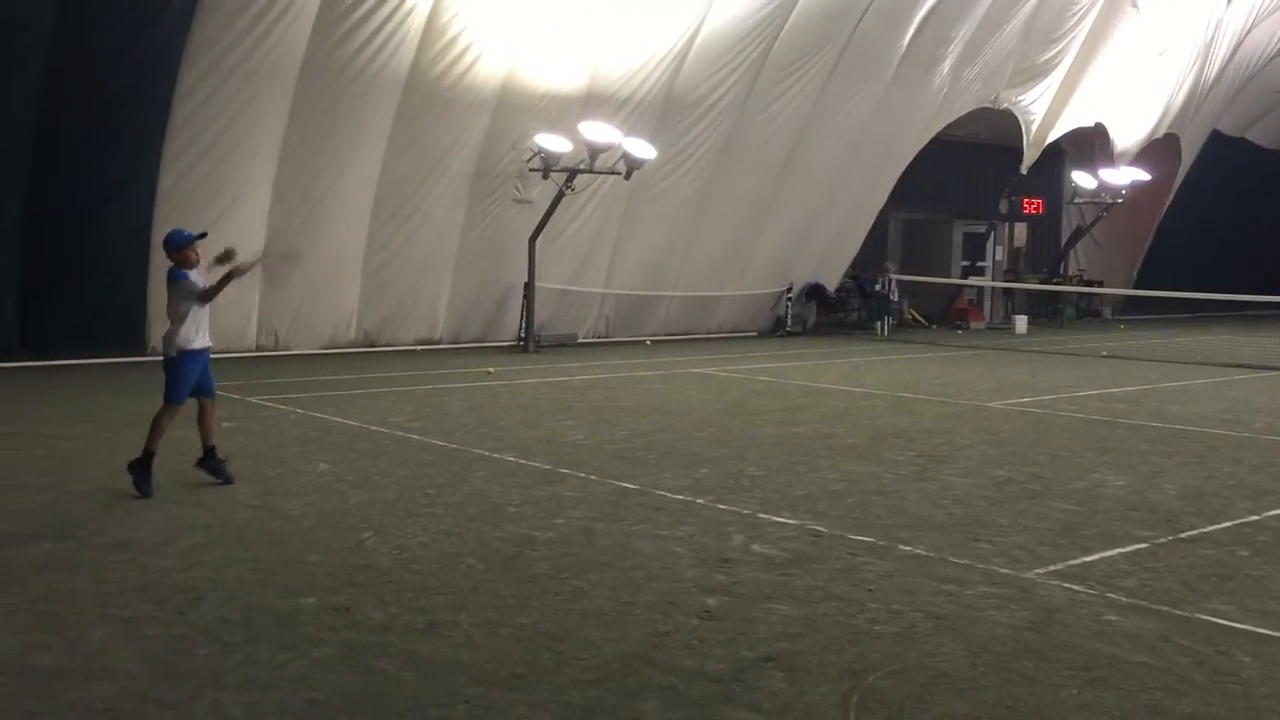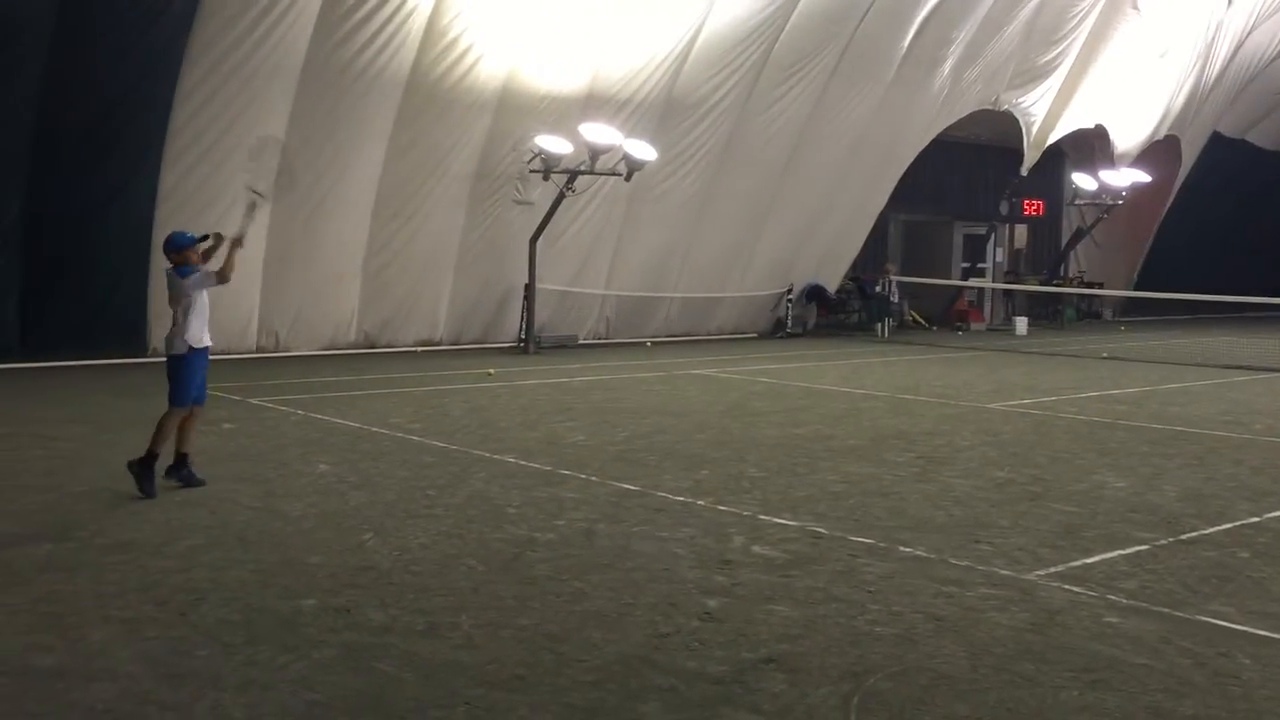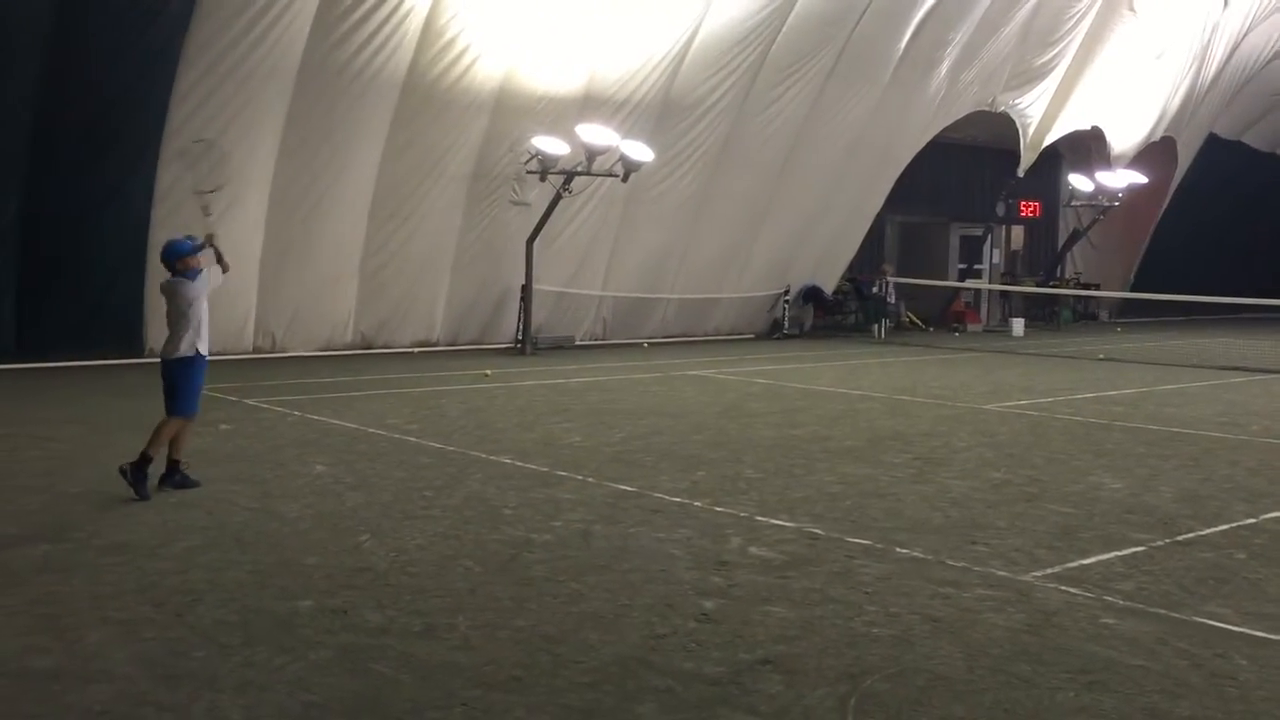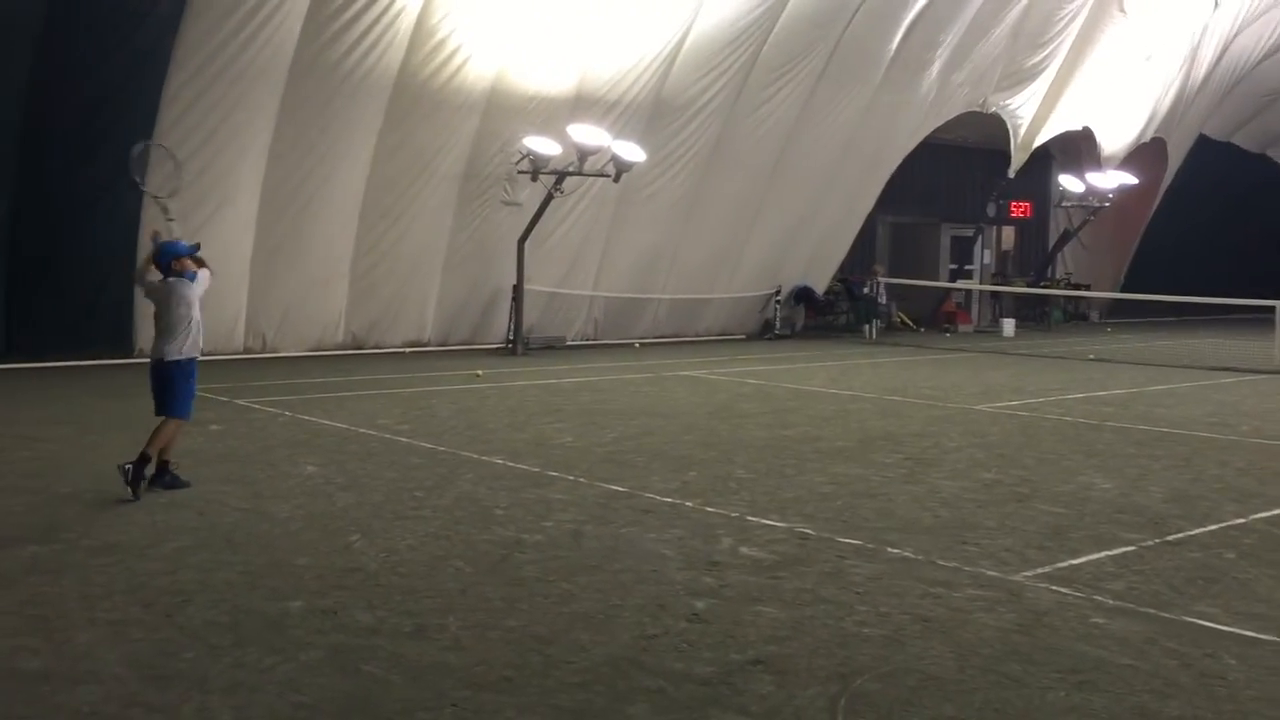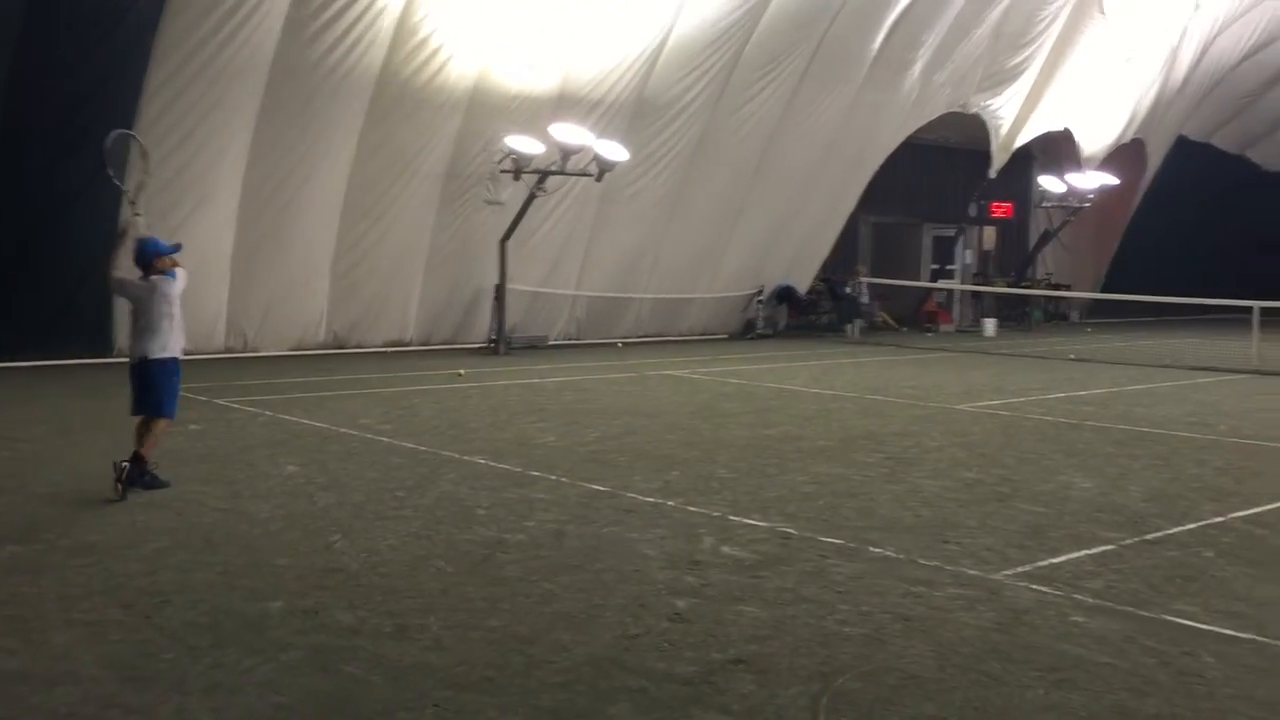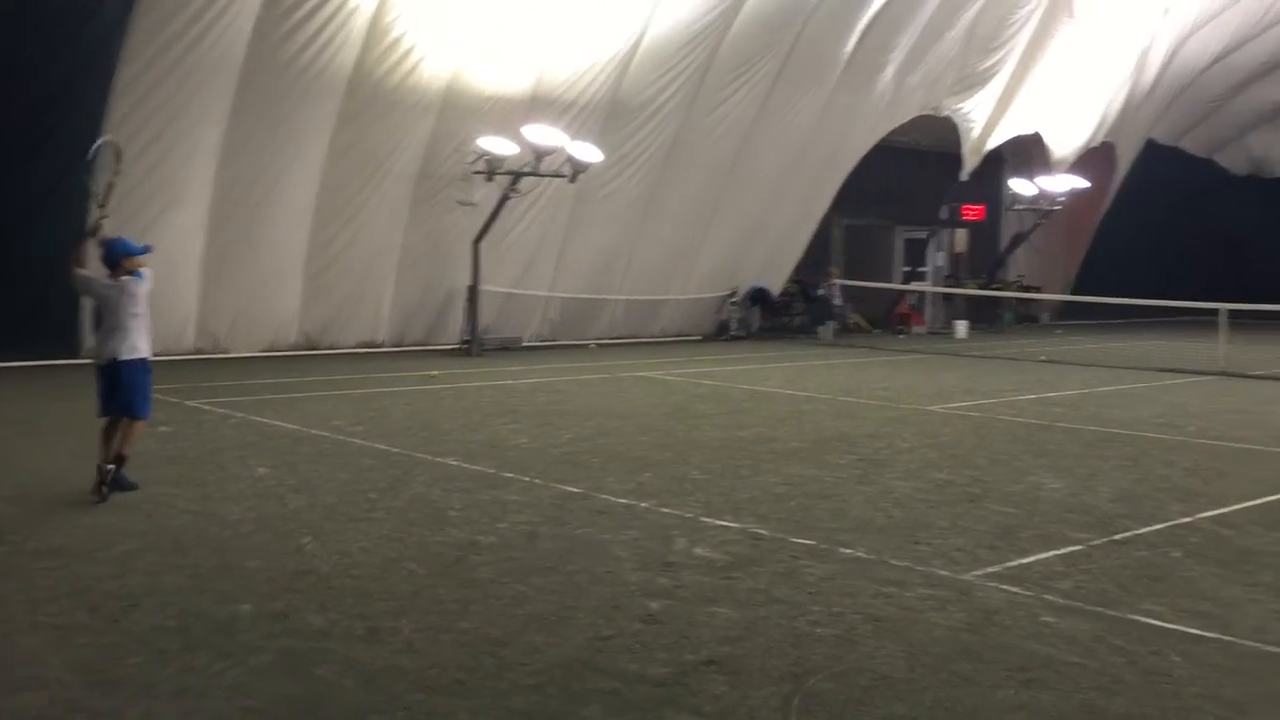
dt=0.1s
person 1, frame 1
left shoulder: (193, 270)
right shoulder: (178, 276)
right elbow: (204, 297)
left wrist: (222, 259)
right wrist: (229, 276)
left hip: (199, 347)
right hip: (182, 350)
left knee: (207, 401)
right knee: (173, 406)
left ankle: (210, 456)
person 1, frame 2
left shoulder: (182, 272)
right shoulder: (185, 275)
left elbow: (199, 263)
right elbow: (224, 277)
left wrist: (214, 244)
right wrist: (233, 247)
left hip: (193, 348)
right hip: (187, 350)
left knee: (193, 406)
right knee: (179, 408)
left ankle: (181, 464)
right ankle: (146, 463)
person 1, frame 3
left shoulder: (170, 284)
right shoulder: (194, 280)
right elbow: (223, 267)
left wrist: (202, 247)
right wrist: (213, 247)
left hip: (177, 357)
right hip: (188, 357)
left knee: (184, 416)
right knee: (179, 416)
left ankle: (173, 471)
right ankle: (139, 466)
person 1, frame 4
left shoulder: (156, 287)
right shoulder: (190, 283)
left elbow: (140, 276)
right elbow: (206, 269)
left wrist: (156, 250)
right wrist: (192, 257)
left hip: (161, 359)
right hip: (181, 360)
left knee: (172, 417)
right knee: (176, 418)
left ankle: (163, 471)
right ankle: (138, 466)
person 1, frame 5
left shoulder: (132, 286)
right shoulder: (171, 281)
left elbow: (109, 274)
right elbow: (178, 266)
left wrist: (122, 241)
left hip: (139, 358)
right hip: (164, 358)
left knee: (149, 415)
right knee: (163, 416)
left ankle: (141, 470)
right ankle: (133, 465)
person 1, frame 6
left shoulder: (98, 285)
right shoulder: (140, 281)
left elbow: (76, 268)
right elbow: (142, 268)
left wrist: (89, 239)
right wrist: (107, 243)
left hip: (105, 360)
right hip: (133, 360)
left knee: (114, 417)
right knee: (137, 418)
left ankle: (107, 472)
right ankle: (113, 467)
